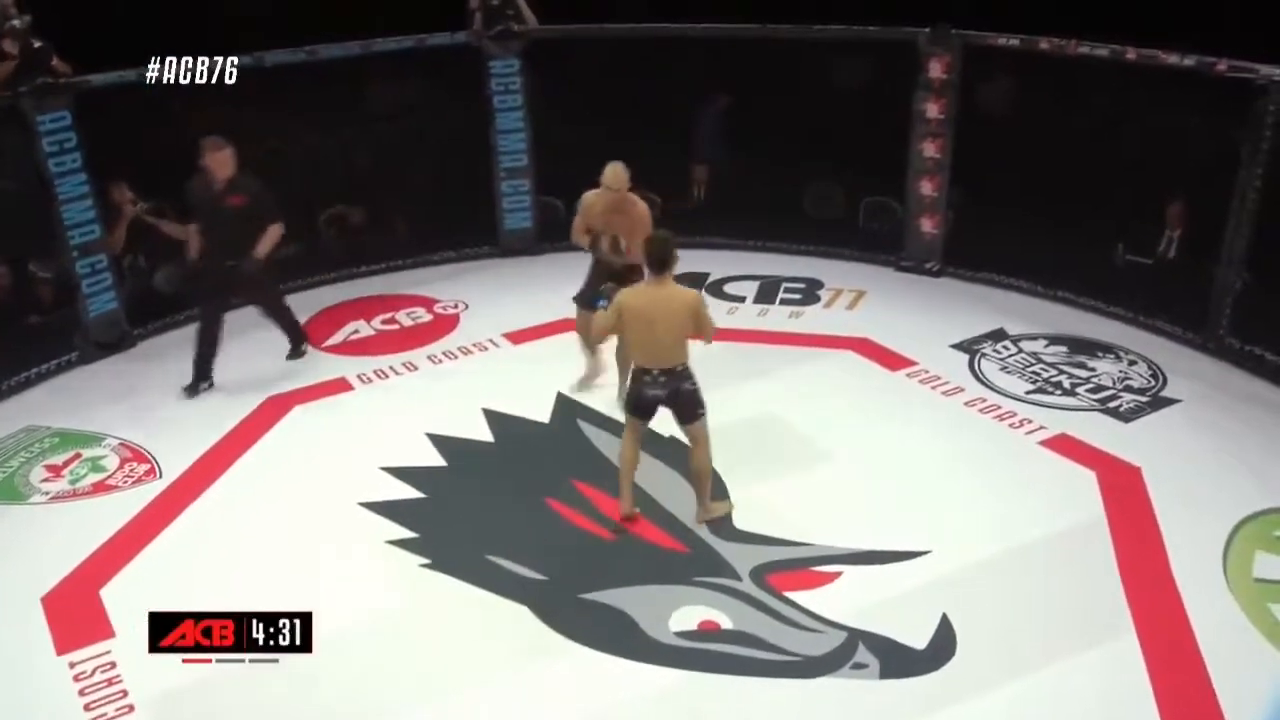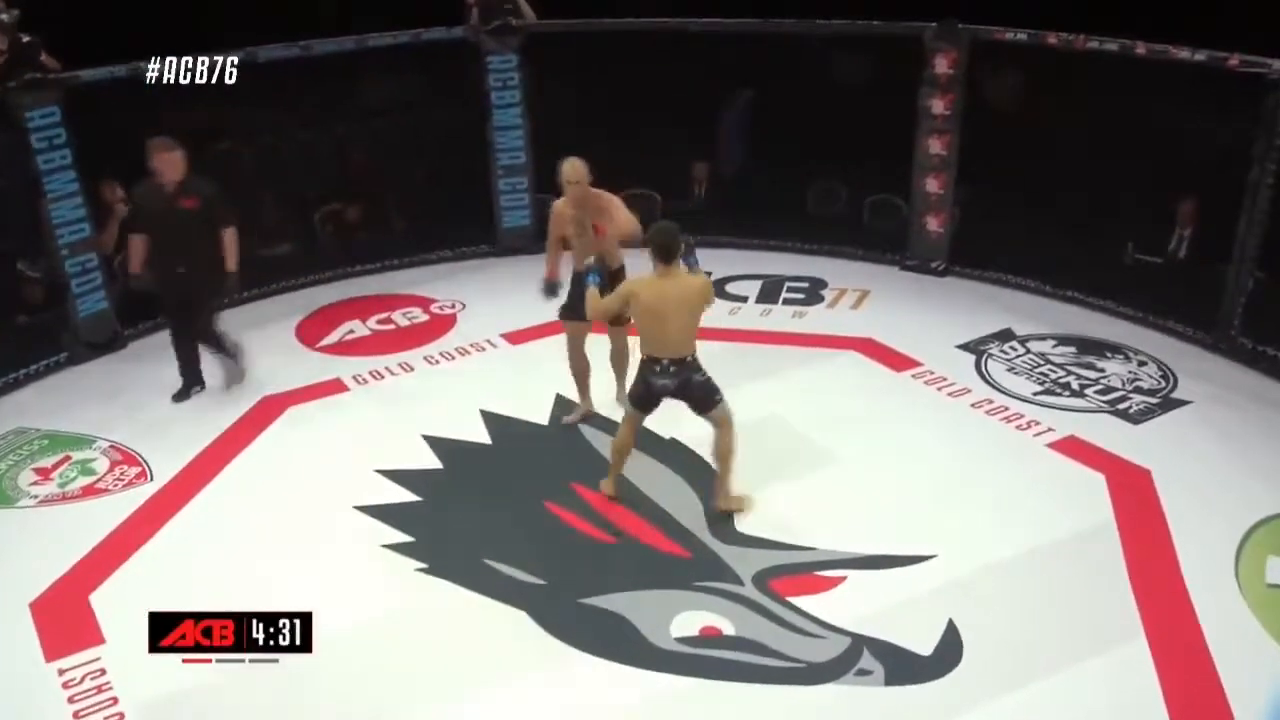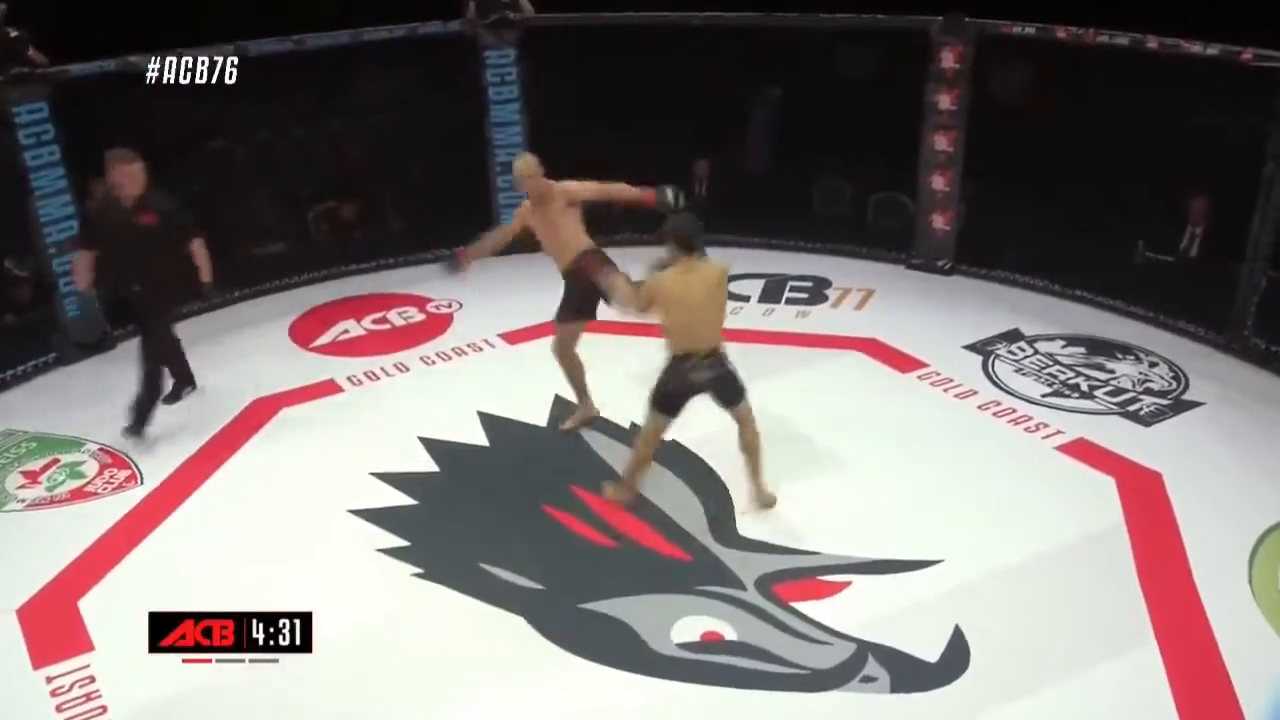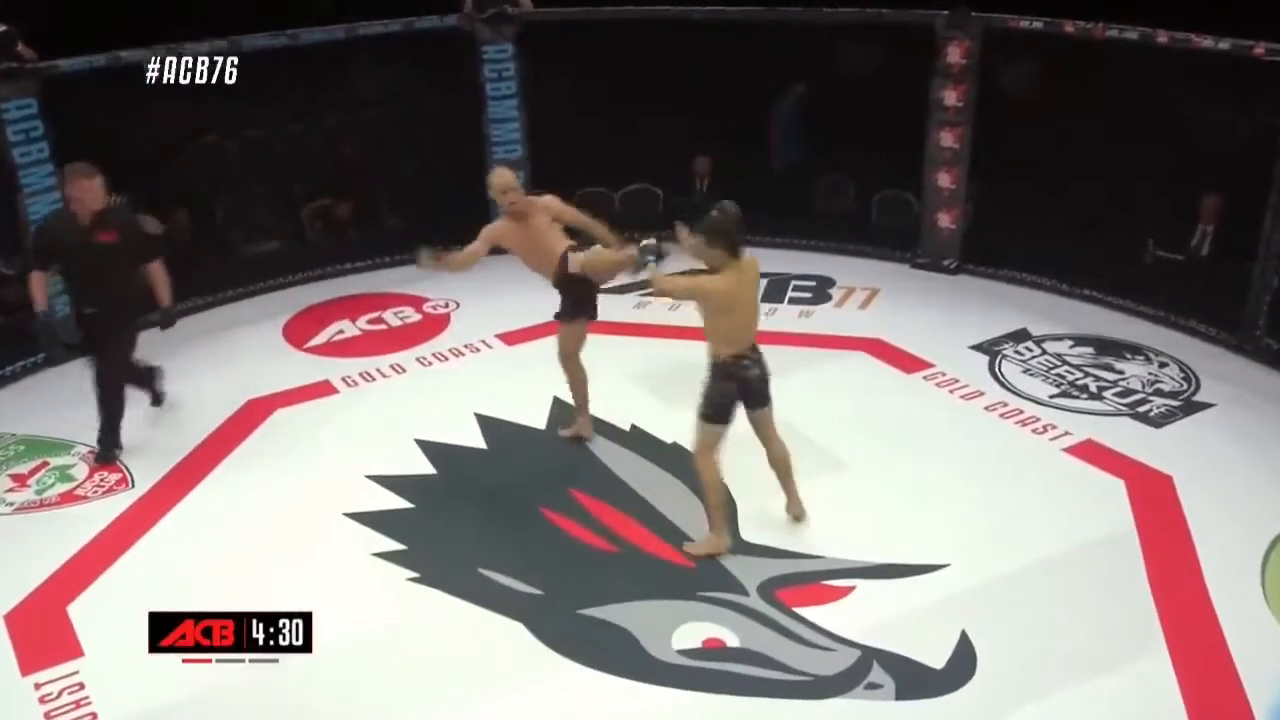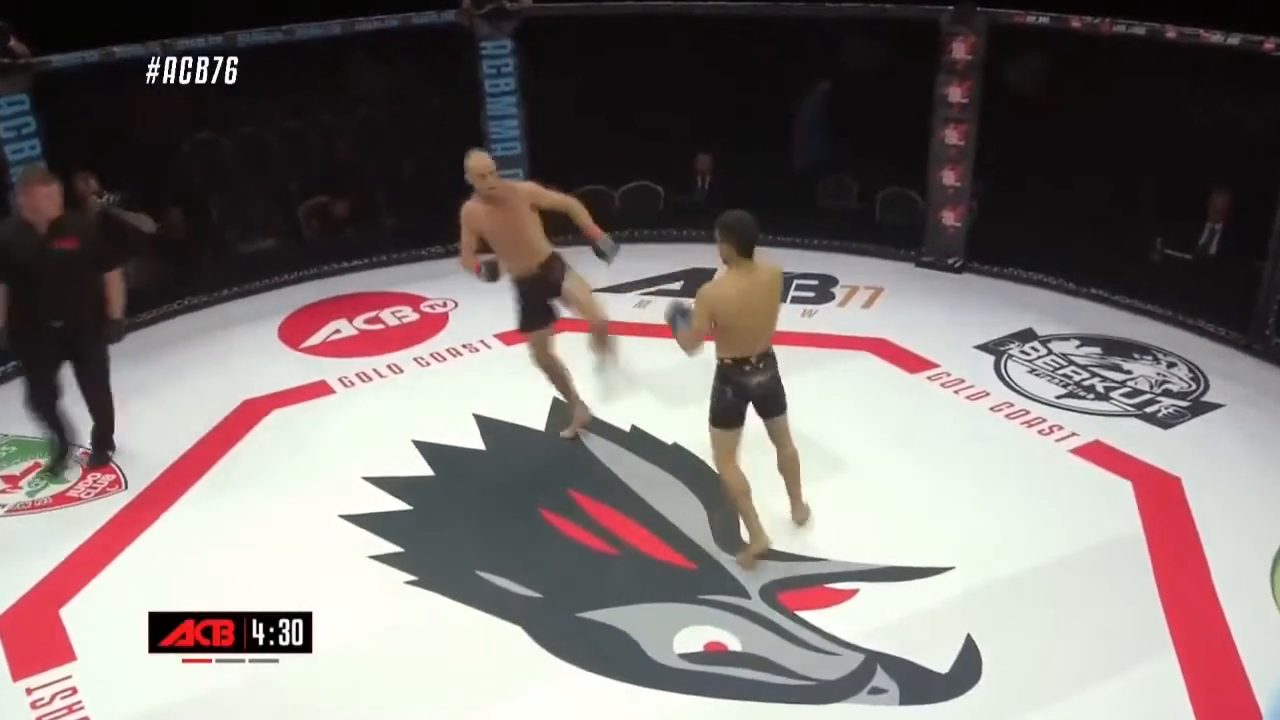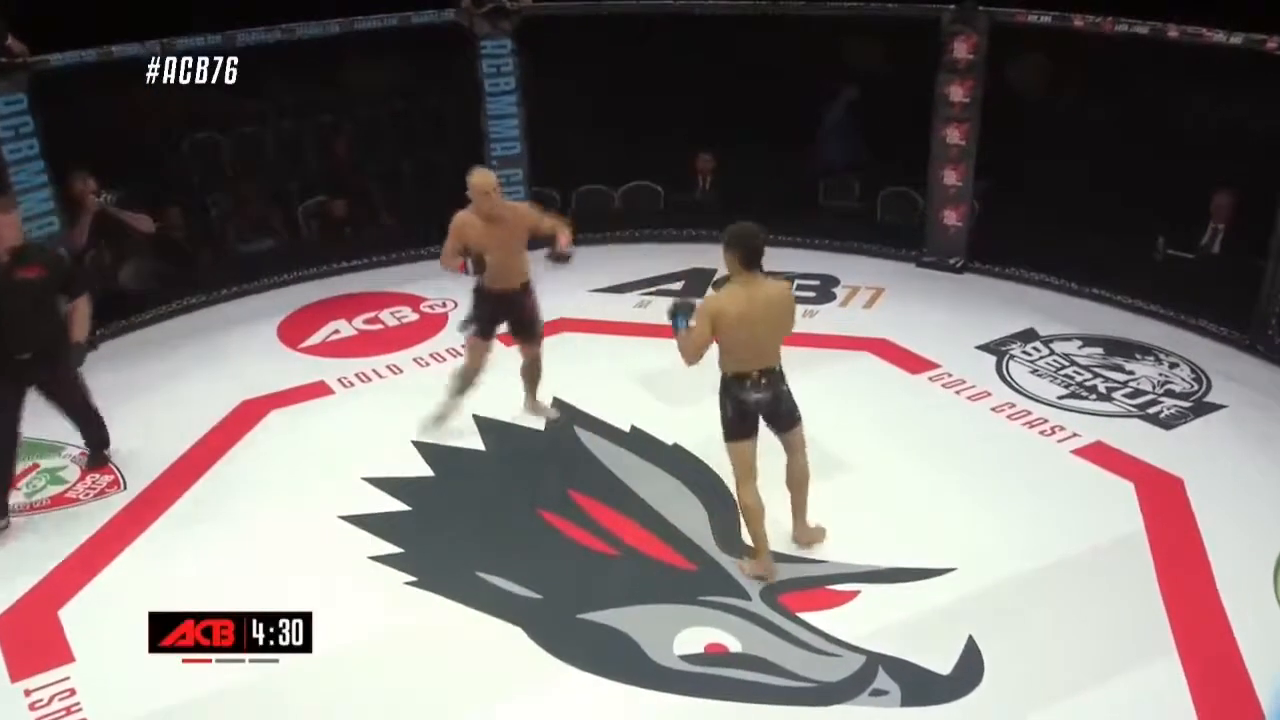
dt=0.2s
person 1, frame 1
left shoulder: (626, 298)
right shoulder: (691, 298)
left elbow: (596, 334)
right elbow: (708, 335)
left wrist: (602, 305)
left hip: (643, 381)
right hip: (679, 380)
left knee: (632, 435)
right knee: (699, 442)
left ankle: (626, 501)
right ankle: (705, 506)
person 1, frame 2
left shoulder: (634, 288)
right shoulder: (698, 282)
left elbow: (595, 312)
left wrist: (593, 280)
right wrist: (692, 262)
left hip: (651, 372)
right hip: (688, 371)
left knee: (629, 424)
right knee: (724, 424)
left ankle: (611, 483)
right ankle: (722, 495)
person 1, frame 3
left shoulder: (658, 282)
right shoulder: (718, 272)
left elbow: (634, 303)
left wrist: (611, 278)
left hip: (681, 369)
right hip: (716, 366)
left knee: (652, 432)
right knee: (746, 421)
left ankle: (624, 489)
right ankle: (759, 489)
person 1, frame 4
left shoulder: (708, 286)
right shoulder: (751, 266)
left elbow: (664, 286)
left wrist: (650, 268)
left hip: (725, 374)
right hip: (754, 364)
left knee: (703, 455)
right knee: (770, 437)
left ankle: (718, 535)
right ankle: (794, 502)
person 1, frame 5
left shoulder: (712, 292)
right shoulder: (773, 273)
left elbow: (690, 345)
left wrist: (678, 319)
left hip: (730, 378)
right hip: (766, 369)
left knee: (725, 460)
right knee: (783, 439)
left ankle: (757, 537)
right ankle: (797, 508)
person 1, frame 6
left shoulder: (715, 303)
right shoulder: (783, 291)
left elbow: (691, 355)
left wrist: (681, 323)
left hip: (736, 392)
right hip: (774, 385)
left knee: (746, 478)
right knee: (796, 451)
left ankle: (761, 558)
right ankle: (802, 528)
person 2, frame 1
left shoulder: (251, 188)
right shoulder: (197, 189)
left elbow: (276, 226)
right elbow: (194, 225)
left wrist: (256, 257)
right wrist: (194, 257)
left hip: (249, 265)
right hip: (214, 266)
left knee: (272, 307)
right knee: (208, 322)
left ankle: (299, 340)
right ankle: (201, 377)
person 2, frame 2
left shoulder: (203, 190)
right shoulder: (144, 195)
left elbow: (227, 230)
right elbow: (138, 235)
left wrist: (231, 270)
right wrist: (135, 273)
left hip: (202, 273)
right hip: (168, 276)
left knee: (201, 328)
right knee: (180, 329)
left ankle: (230, 355)
right ankle: (192, 381)
person 2, frame 3
left shoulder: (163, 205)
right shoulder: (101, 212)
left elbow: (193, 241)
right elbow: (85, 252)
left wrist: (206, 279)
right wrist: (82, 292)
left hip: (162, 290)
right hip: (131, 293)
left knee: (152, 349)
right knee: (161, 340)
left ankle: (141, 415)
right ankle: (184, 381)
person 2, frame 4
left shoulder: (122, 221)
right shoulder: (53, 228)
left elbow: (152, 263)
right elbow: (38, 272)
left wrist: (165, 305)
right wrist: (43, 315)
left hip: (120, 313)
right hip: (85, 315)
left knee: (109, 378)
right knee: (112, 370)
left ankle: (109, 443)
right ankle: (149, 378)
person 2, frame 5
left shoulder: (82, 228)
left elbow: (111, 273)
left wrist: (115, 318)
left hip: (85, 326)
right hip: (36, 332)
left knee: (96, 388)
right knee: (40, 398)
left ankle: (103, 445)
right ankle: (61, 443)
person 2, frame 6
left shoulder: (44, 259)
left elbow: (78, 299)
left wrist: (77, 343)
left hip: (49, 355)
left knee: (77, 407)
left ankle: (99, 448)
person 3, frame 1
left shoulder: (640, 210)
right shoulder: (589, 201)
left elbow: (642, 254)
right elbow: (576, 234)
left wrist: (625, 250)
right wrist: (592, 243)
left hip: (629, 271)
right hip: (601, 267)
right knee: (582, 325)
left ankle: (623, 384)
right ankle: (593, 365)
person 3, frame 2
left shoulder: (608, 203)
right shoulder: (558, 209)
left elbow: (635, 231)
right elbow: (554, 243)
left wrist: (601, 230)
right wrist: (551, 275)
left hip: (612, 277)
right hip: (581, 279)
left knee: (617, 339)
right knee: (573, 344)
left ankle: (621, 388)
right ankle: (585, 403)
person 3, frame 3
left shoulder: (566, 191)
right shoulder: (526, 211)
left elbow: (610, 190)
right elbow: (500, 237)
left wrist: (650, 196)
right wrist: (467, 255)
left hip: (591, 266)
right hip: (575, 282)
right knee: (562, 349)
right ankle: (585, 408)
person 3, frame 4
left shoulder: (548, 204)
right shoulder: (497, 230)
left elbow: (588, 224)
right elbow: (465, 259)
left wrist: (617, 246)
right wrist: (436, 260)
left hip: (576, 265)
right hip: (568, 285)
right knee: (567, 357)
right ankle: (583, 422)
person 3, frame 5
left shoulder: (523, 190)
right shoulder: (470, 213)
left elbow: (569, 204)
right elbow: (467, 256)
left wrist: (596, 234)
right wrist: (480, 267)
left hip: (551, 267)
right hip: (525, 284)
left knee: (590, 312)
right knee: (541, 354)
left ankle: (606, 355)
right ankle: (579, 410)
person 3, frame 6
left shoulder: (522, 212)
right shoulder: (463, 221)
left elbow: (560, 227)
right elbow: (446, 260)
left wrist: (562, 246)
right wrist: (464, 264)
left hip: (521, 292)
right hip: (487, 295)
left knee: (533, 355)
right knee: (474, 363)
left ankle: (531, 400)
right ankle: (451, 403)
